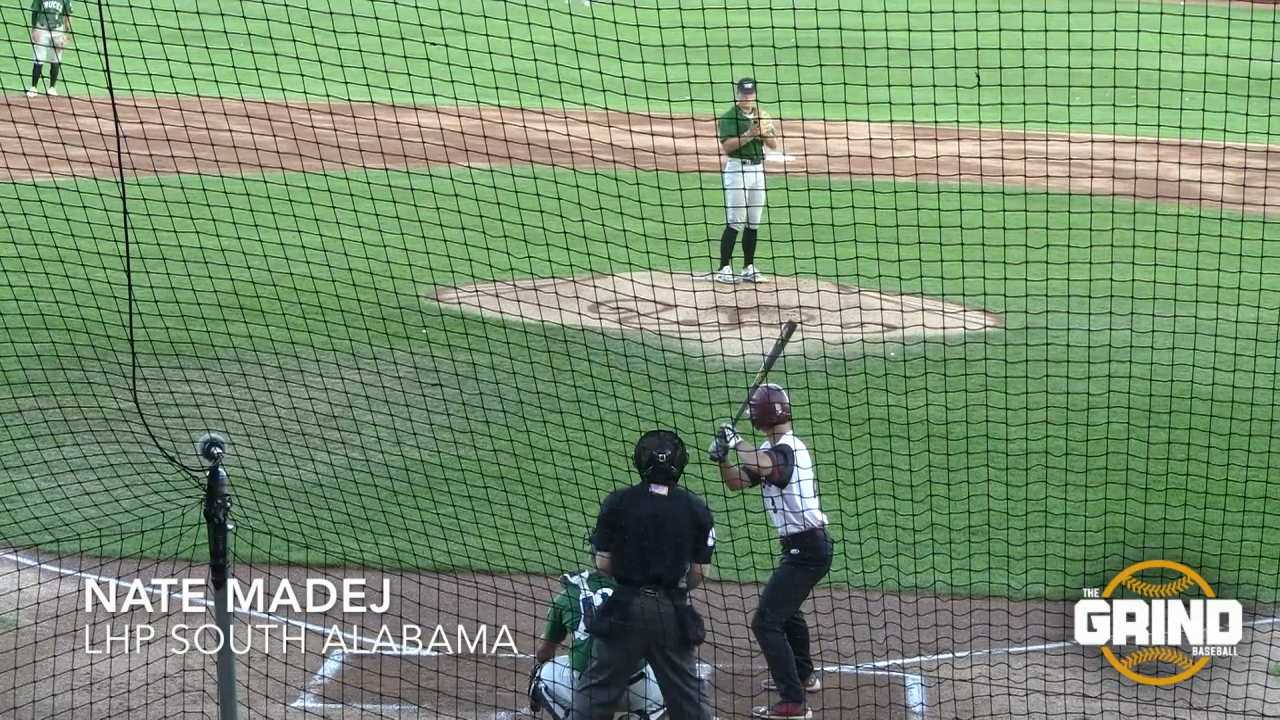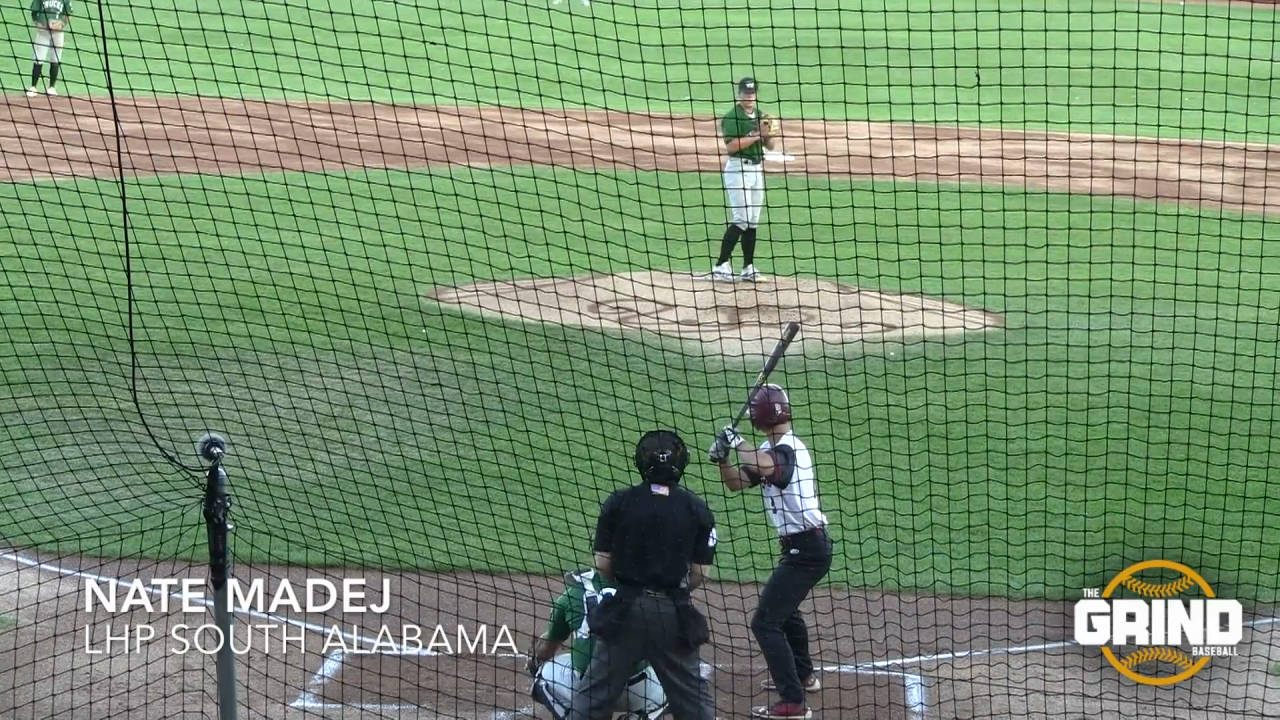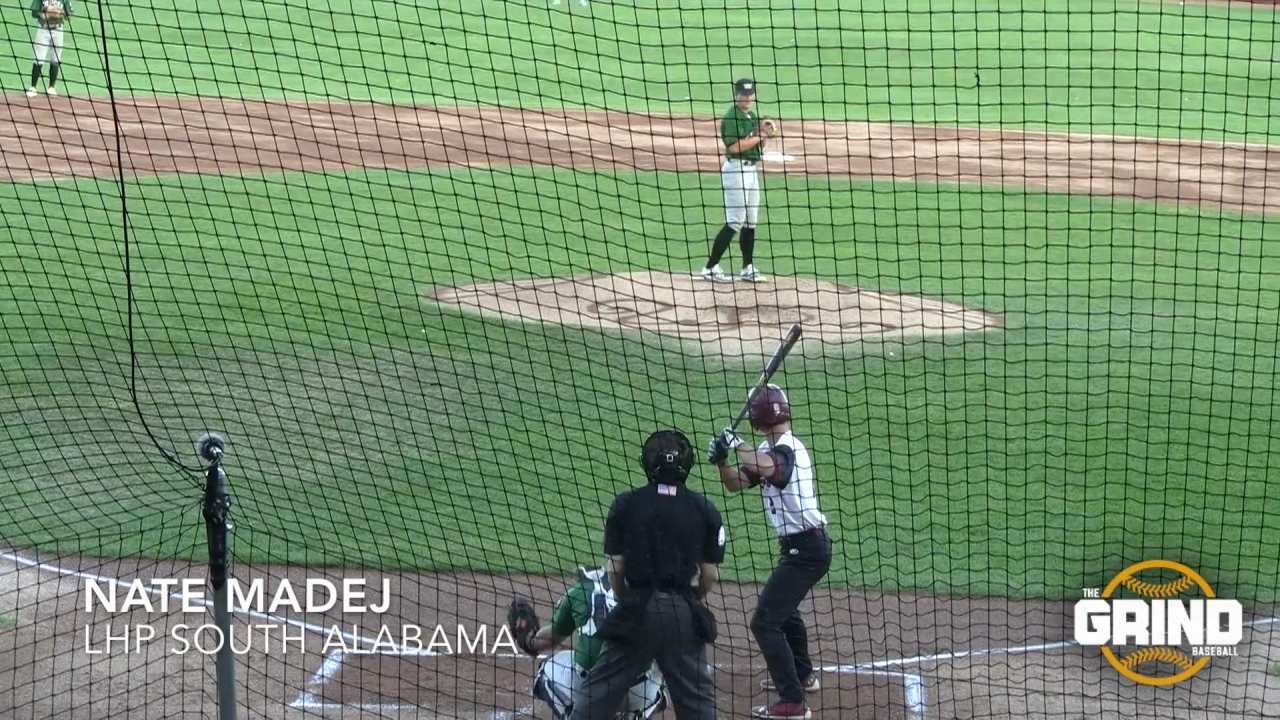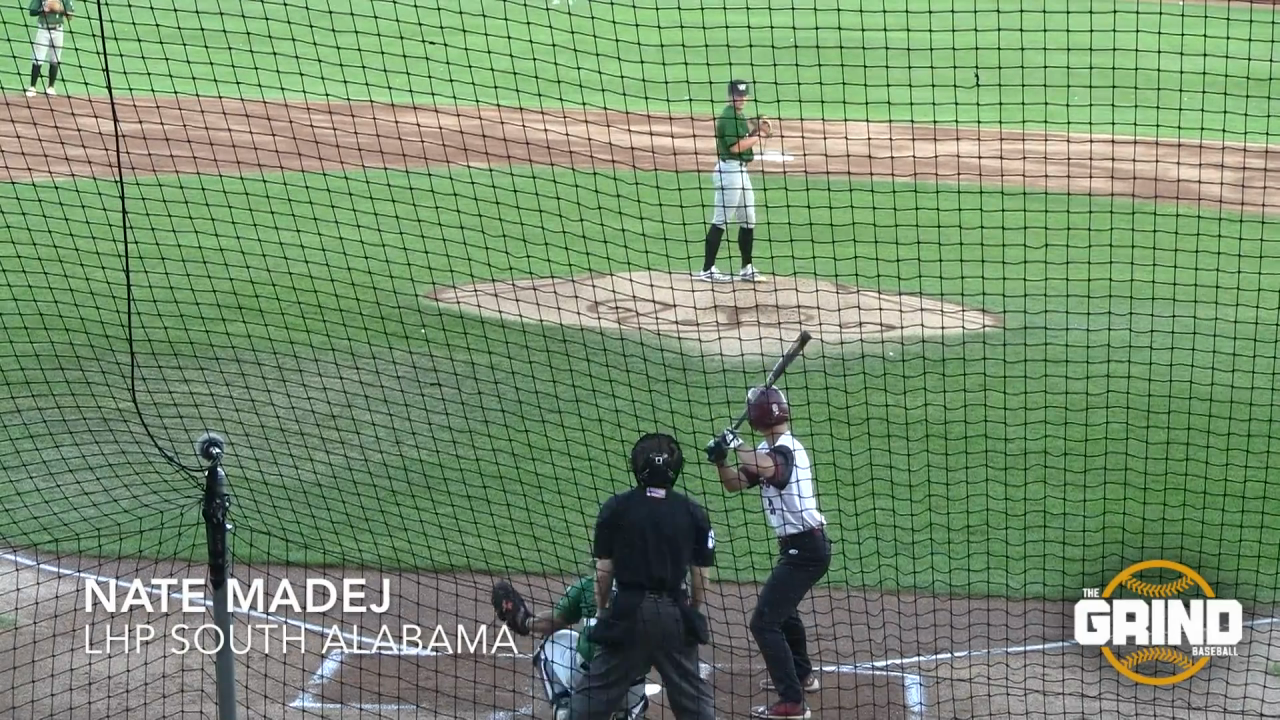
dt=0.2s
person 1, frame 1
left shoulder: (788, 448)
right shoulder: (772, 448)
left elbow: (764, 467)
right elbow: (738, 482)
left wrist: (736, 442)
right wrist: (722, 457)
left hip: (807, 548)
right hip: (804, 545)
left knee: (765, 622)
right knee: (785, 609)
right ankle: (803, 675)
person 1, frame 2
left shoulder: (788, 449)
right shoulder: (771, 449)
left elbow: (766, 467)
right elbow: (737, 483)
left wrist: (737, 443)
right wrist: (723, 459)
left hip: (806, 548)
right hip: (804, 546)
left knee: (765, 622)
right knee: (784, 609)
right ankle: (803, 675)
person 1, frame 3
left shoulder: (787, 449)
right shoulder: (769, 449)
left elbow: (767, 468)
right elbow: (736, 484)
left wrist: (736, 444)
right wrist: (721, 459)
left hip: (806, 548)
right hip: (802, 546)
left knee: (765, 622)
right knee: (783, 609)
right ankle: (802, 675)
person 1, frame 4
left shoulder: (786, 449)
right shoulder: (768, 450)
left elbow: (767, 469)
right elbow: (736, 484)
left wrist: (737, 444)
right wrist: (721, 460)
left hip: (805, 549)
right hip: (801, 546)
left knee: (764, 622)
right knee: (782, 609)
right ankle: (802, 675)
person 2, frame 1
left shoulder: (617, 501)
right shoulder: (696, 508)
left elbow: (603, 563)
right elbow: (700, 572)
left hip: (625, 608)
right hip: (672, 611)
left knee: (596, 689)
right knee: (689, 694)
person 2, frame 2
left shoulder: (618, 502)
right shoulder: (697, 509)
left elbow: (602, 563)
right elbow: (699, 574)
left hip: (626, 608)
right hip: (674, 612)
left knee: (595, 690)
right knee: (692, 694)
person 2, frame 3
left shoulder: (626, 504)
right shoulder: (704, 509)
left elbow: (614, 567)
right elbow: (710, 573)
left hip: (638, 609)
right hip: (683, 613)
left knee: (598, 689)
right knee: (697, 694)
person 2, frame 4
left shoulder: (615, 507)
right shoulder: (693, 512)
left elbow: (604, 570)
right elbow: (701, 576)
left wrist: (602, 610)
right wrist: (691, 612)
left hip: (629, 611)
right hip: (674, 614)
left knee: (594, 692)
right knee: (693, 696)
person 3, frame 1
left shoulder: (761, 115)
right shoulder: (729, 116)
left elbow: (773, 144)
right elbow: (726, 146)
left wrist: (763, 132)
right wrist: (748, 134)
left hip: (757, 169)
right hip: (737, 170)
left knee: (753, 223)
right knee: (735, 222)
left ankle: (748, 268)
right ankle: (724, 269)
person 3, frame 2
left shoulder: (760, 115)
right shoulder: (731, 117)
left elbow: (770, 146)
right elbow: (731, 146)
left wrist: (767, 133)
right wrist: (755, 134)
left hip: (757, 169)
right hip: (738, 169)
left knee: (753, 222)
right knee: (741, 221)
left ankle: (748, 268)
right ankle: (721, 265)
person 3, frame 3
left shoulder: (753, 116)
right shoulder: (731, 118)
left elbow: (759, 145)
right elbow: (734, 147)
left wrist: (764, 134)
right wrist: (758, 136)
left hip: (751, 170)
right hip: (736, 170)
left knee: (750, 222)
right knee: (735, 222)
left ankle: (747, 268)
right ankle: (710, 267)
person 3, frame 4
left shoulder: (740, 117)
right shoulder: (727, 118)
right elbow: (736, 147)
left wrist: (757, 132)
right wrist: (759, 135)
left hip: (740, 170)
right hip: (729, 171)
left knee: (748, 221)
right knee: (720, 221)
left ankle: (747, 268)
right ankle: (707, 269)
